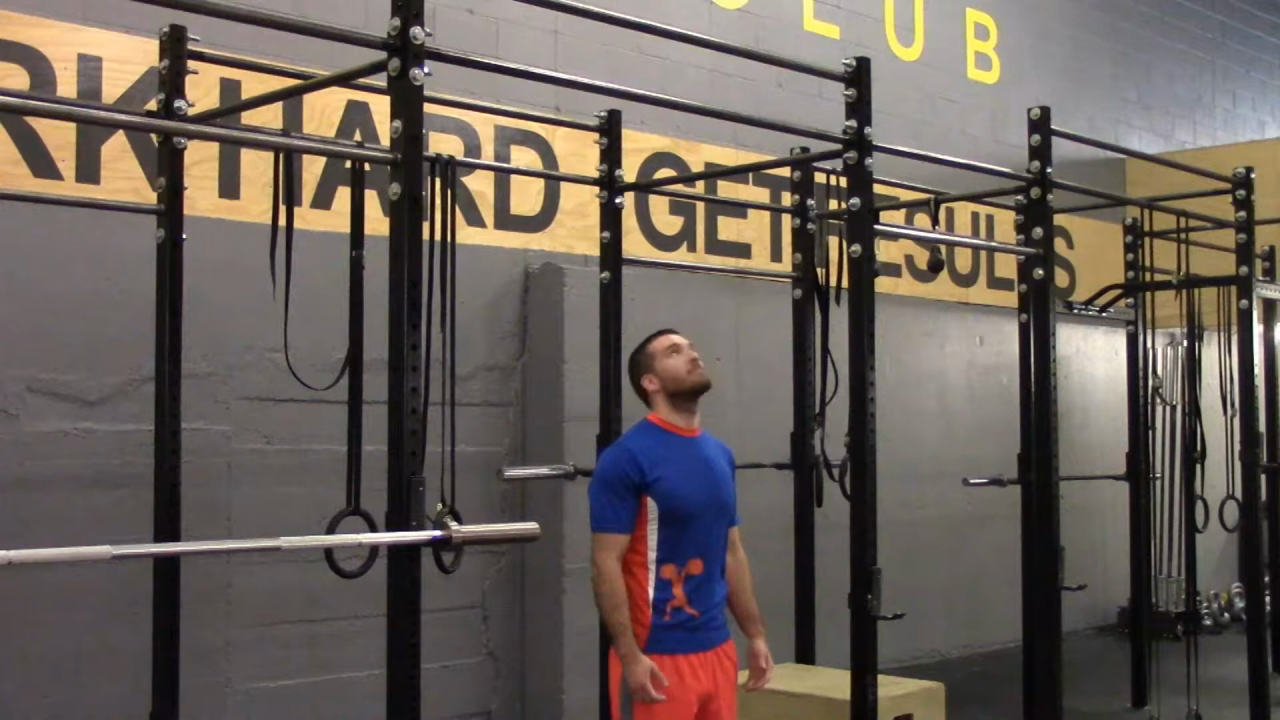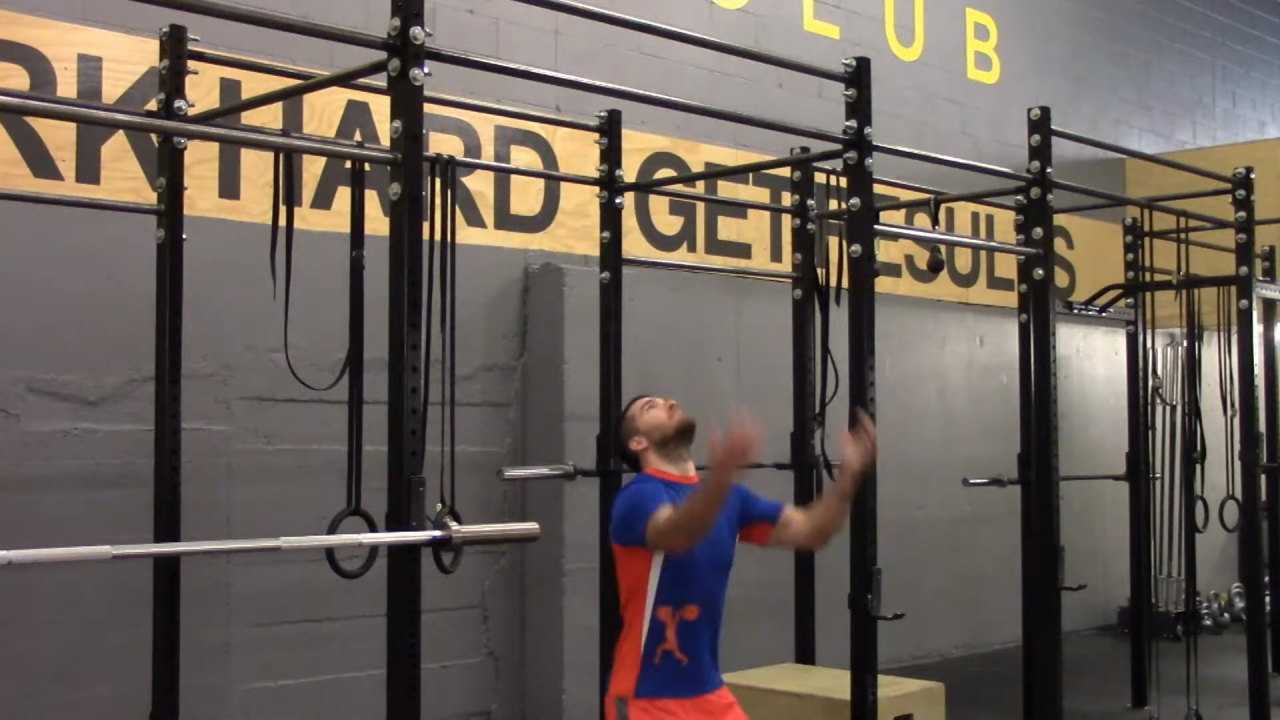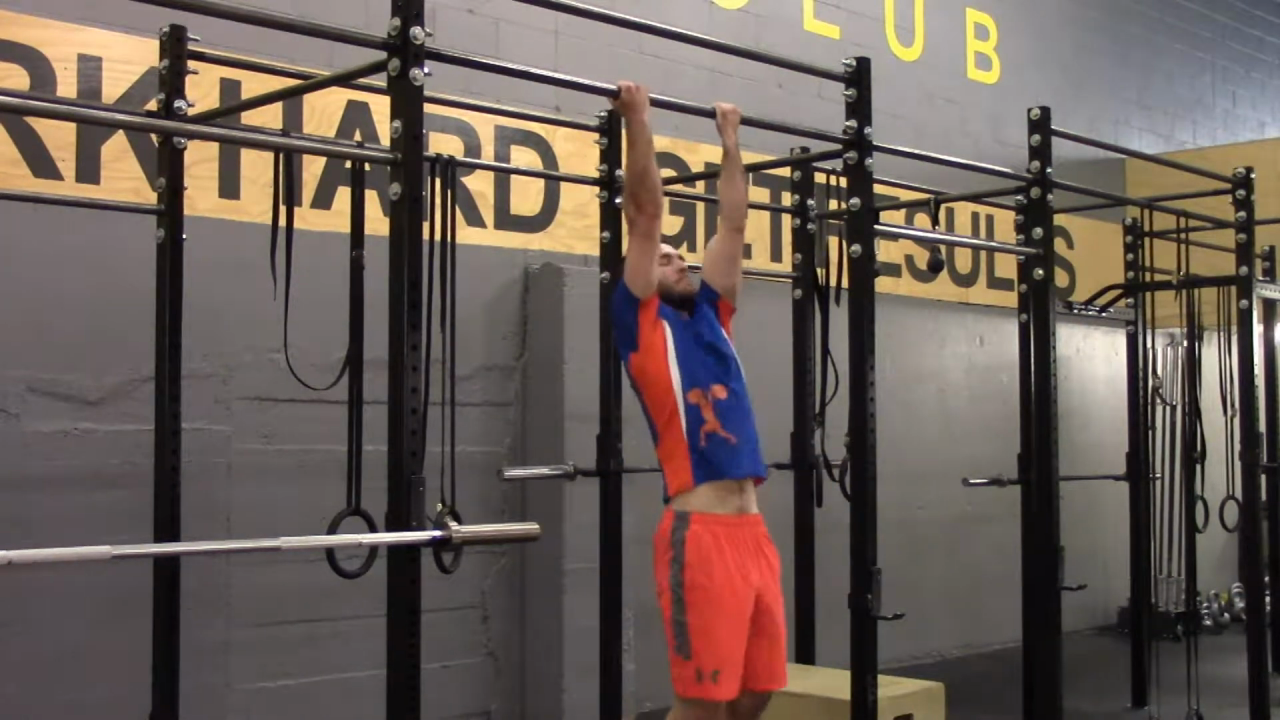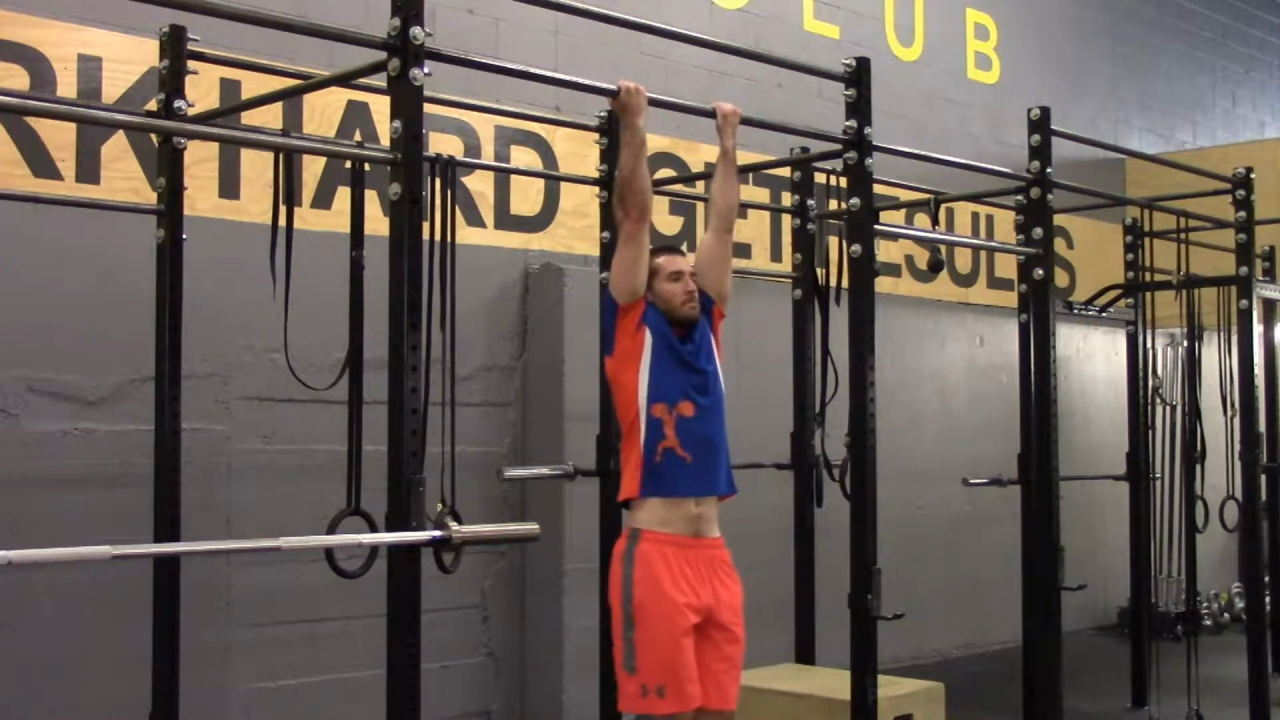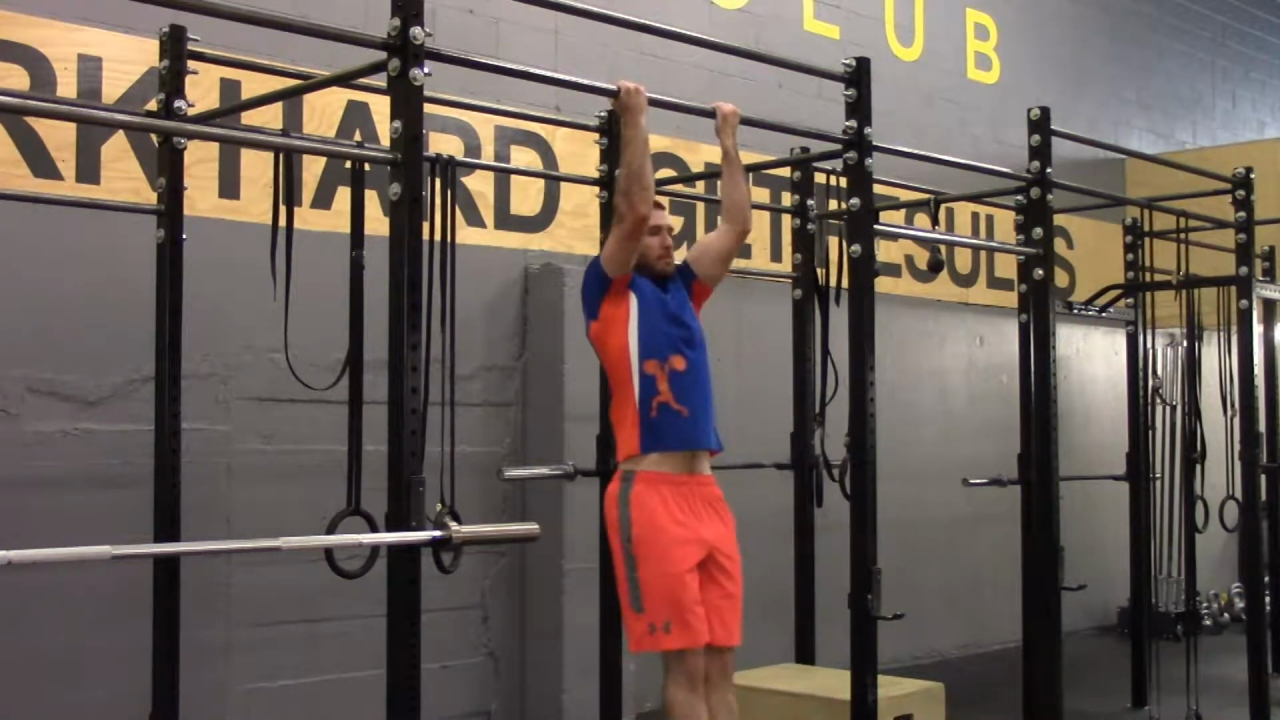
dt=0.7s
person 1, frame 1
left shoulder: (719, 454)
right shoulder: (627, 457)
right elbow: (606, 564)
left wrist: (755, 634)
right wrist: (628, 654)
left hip: (716, 649)
right hip: (655, 656)
person 1, frame 2
left shoulder: (729, 495)
right shoulder: (637, 501)
left elbow: (807, 531)
right elbow: (676, 534)
left wrist: (847, 476)
right wrist: (720, 475)
person 1, frame 3
left shoulder: (712, 318)
right shoulder: (645, 324)
left elbow: (733, 226)
right elbow: (646, 215)
left wrist: (729, 139)
right wrist: (637, 120)
left hip: (752, 534)
right hip: (698, 536)
person 1, frame 4
left shoulder: (705, 330)
right shoulder: (632, 331)
left elbow: (721, 227)
right elbow: (634, 219)
left wrist: (727, 140)
right wrist: (634, 124)
left hip: (714, 558)
right hip: (653, 557)
person 1, frame 5
left shoulder: (684, 289)
right shoulder: (609, 290)
left elbow: (737, 225)
right elbow: (632, 210)
left wrist: (728, 140)
right wrist: (634, 121)
left hip: (708, 494)
right hip: (649, 494)
left knee: (720, 661)
right knee: (686, 660)
